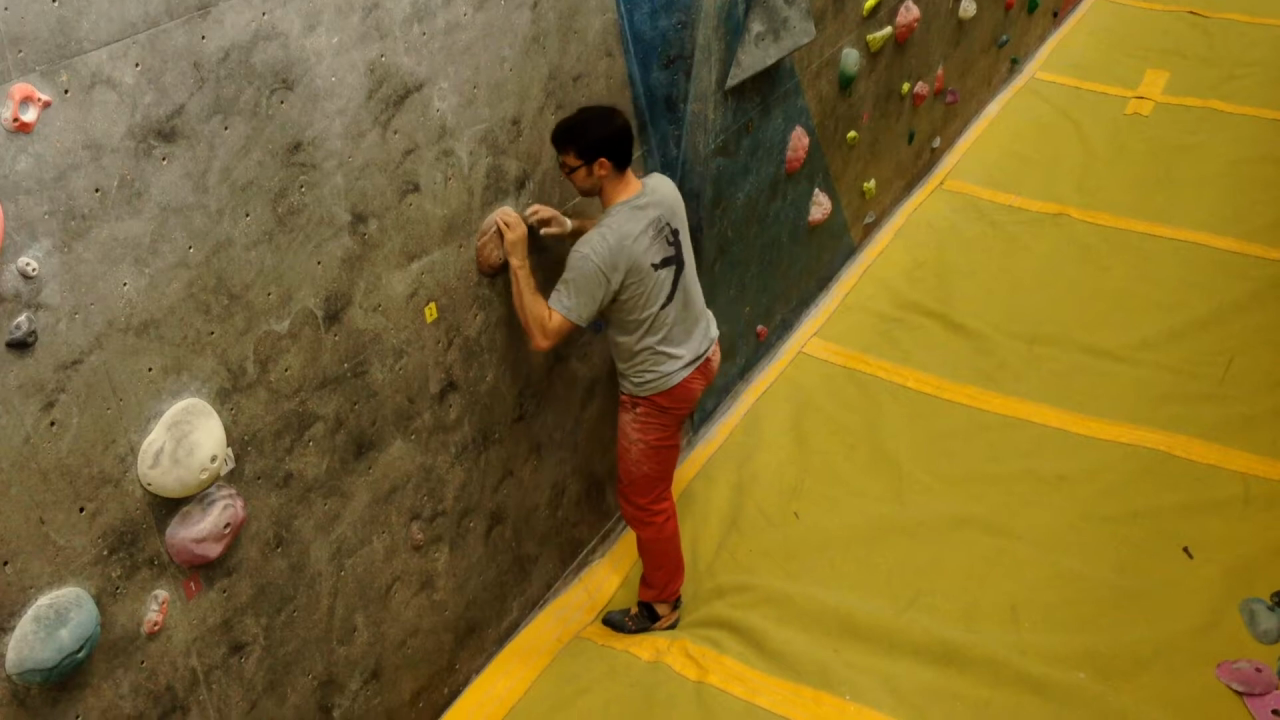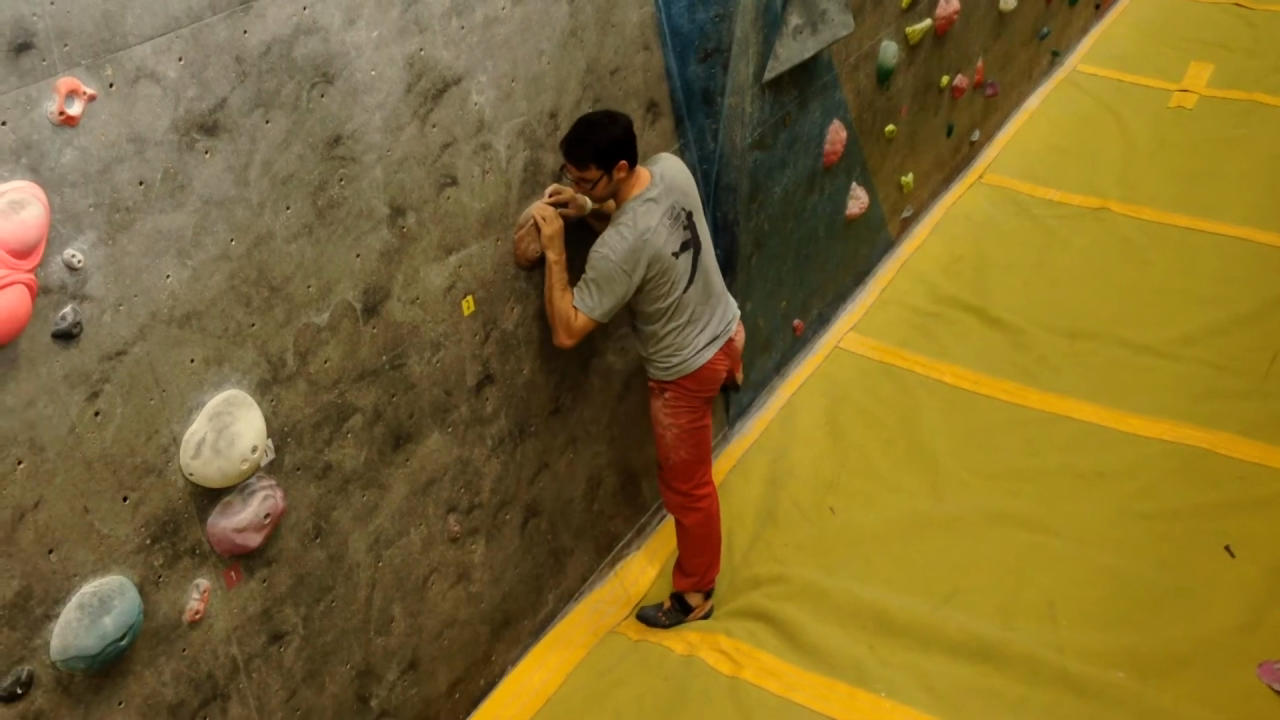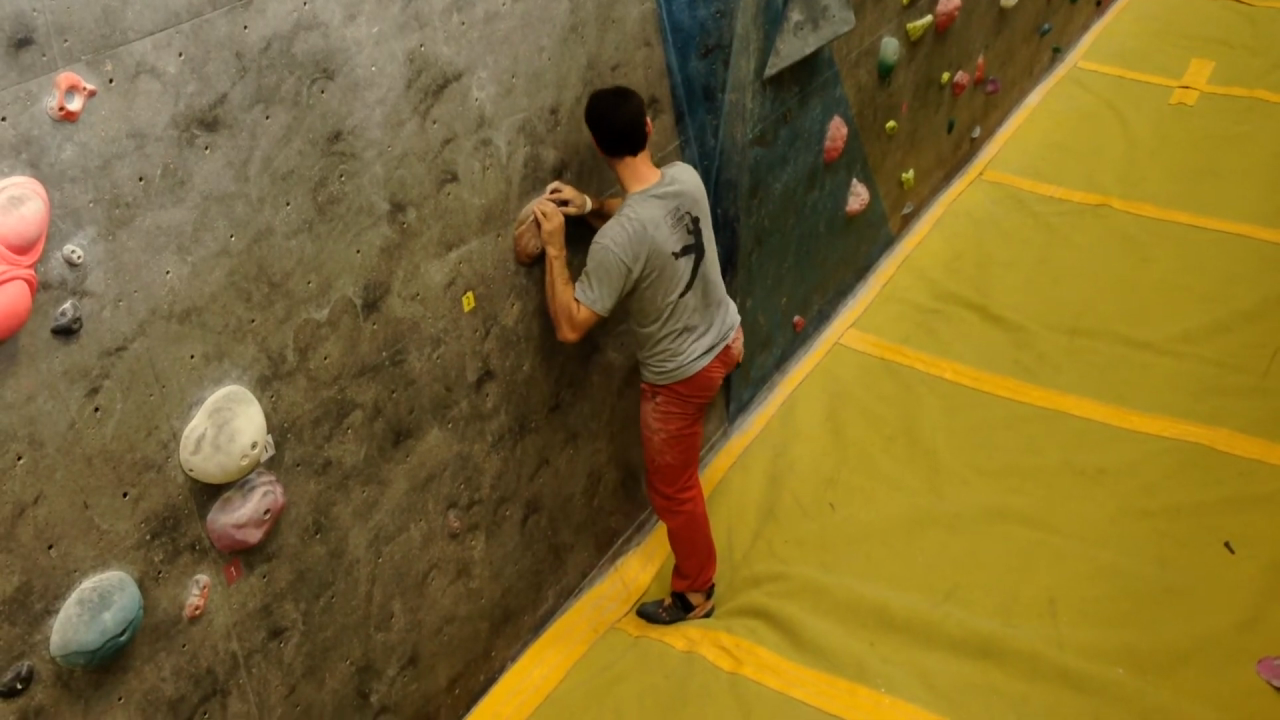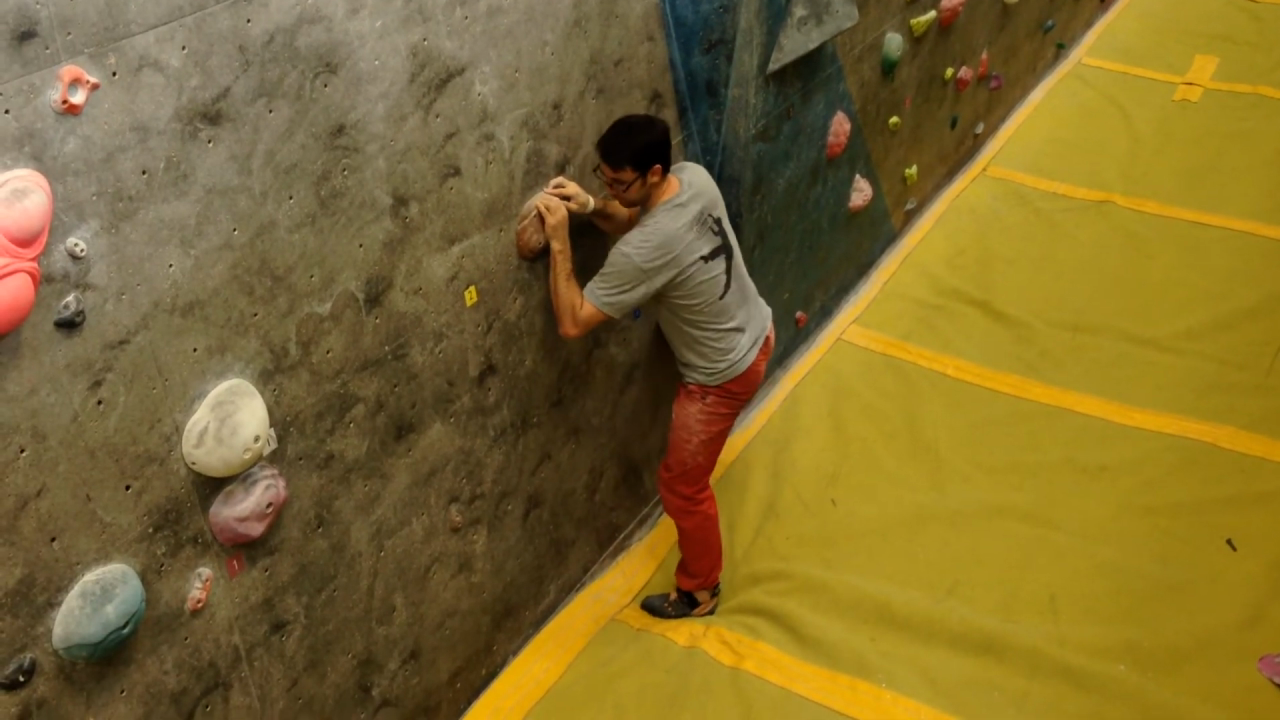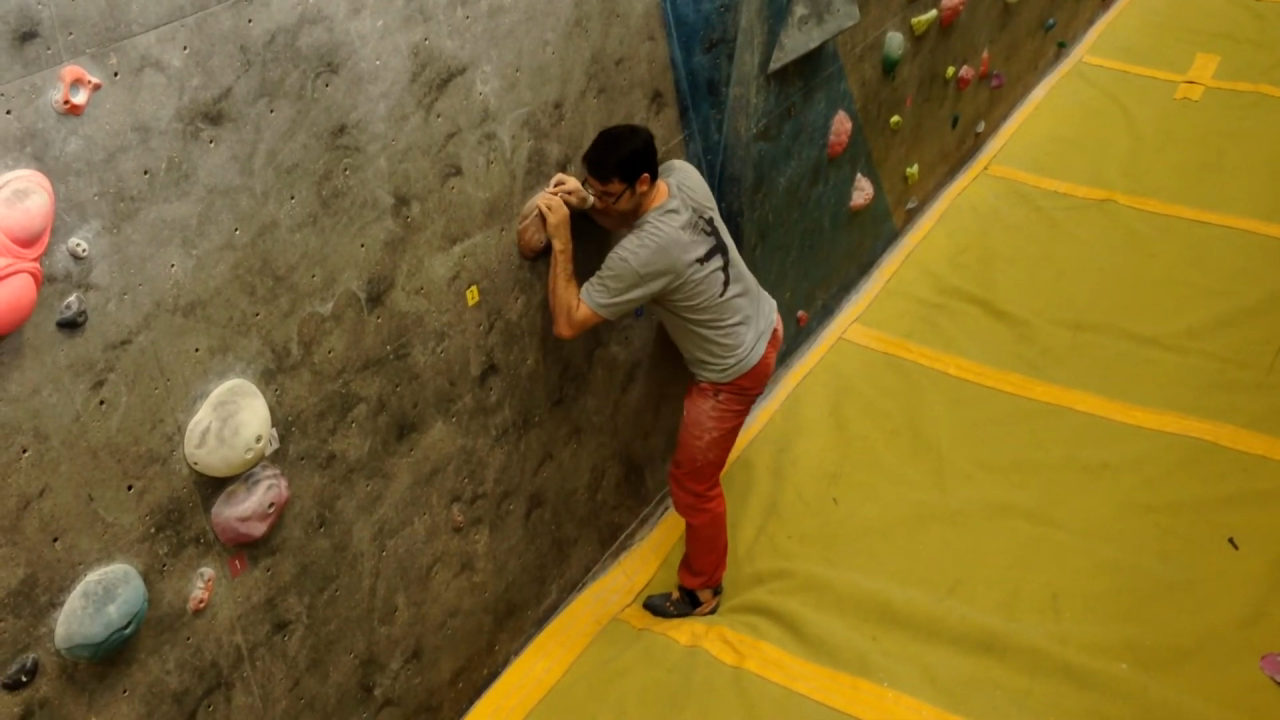
dt=1s
person 1, frame 1
left shoulder: (597, 252)
right shoulder: (663, 189)
left elbow: (543, 334)
left wrist: (518, 259)
right wrist: (573, 226)
left hip: (660, 388)
right hip: (705, 350)
left knee: (644, 501)
left ankle: (660, 605)
person 1, frame 2
left shoulder: (619, 249)
right shoulder: (671, 168)
left elbow: (566, 332)
left wrist: (554, 251)
right wrist: (588, 207)
left hip: (686, 371)
right hip: (727, 328)
left knee: (687, 488)
left ankle: (694, 595)
right ankle: (730, 378)
person 1, frame 3
left shoulder: (617, 242)
right shoulder: (685, 177)
left elbow: (570, 327)
left wrist: (554, 246)
right wrist: (591, 206)
left hip: (679, 377)
right hip: (725, 336)
left knee: (673, 490)
left ankle: (695, 593)
right ankle: (728, 368)
person 1, frame 4
left shoulder: (644, 251)
right shoulder: (695, 176)
left elbow: (572, 322)
left wrist: (559, 241)
right wrist: (590, 205)
left hip: (723, 376)
right hip: (757, 331)
left knee: (682, 487)
left ankle: (698, 590)
person 1, frame 5
left shoulder: (641, 255)
right shoulder: (682, 175)
left elbow: (567, 323)
left wrist: (561, 240)
right wrist: (588, 204)
left hip: (735, 370)
right hip: (764, 324)
left knee: (692, 484)
left ankle: (701, 590)
